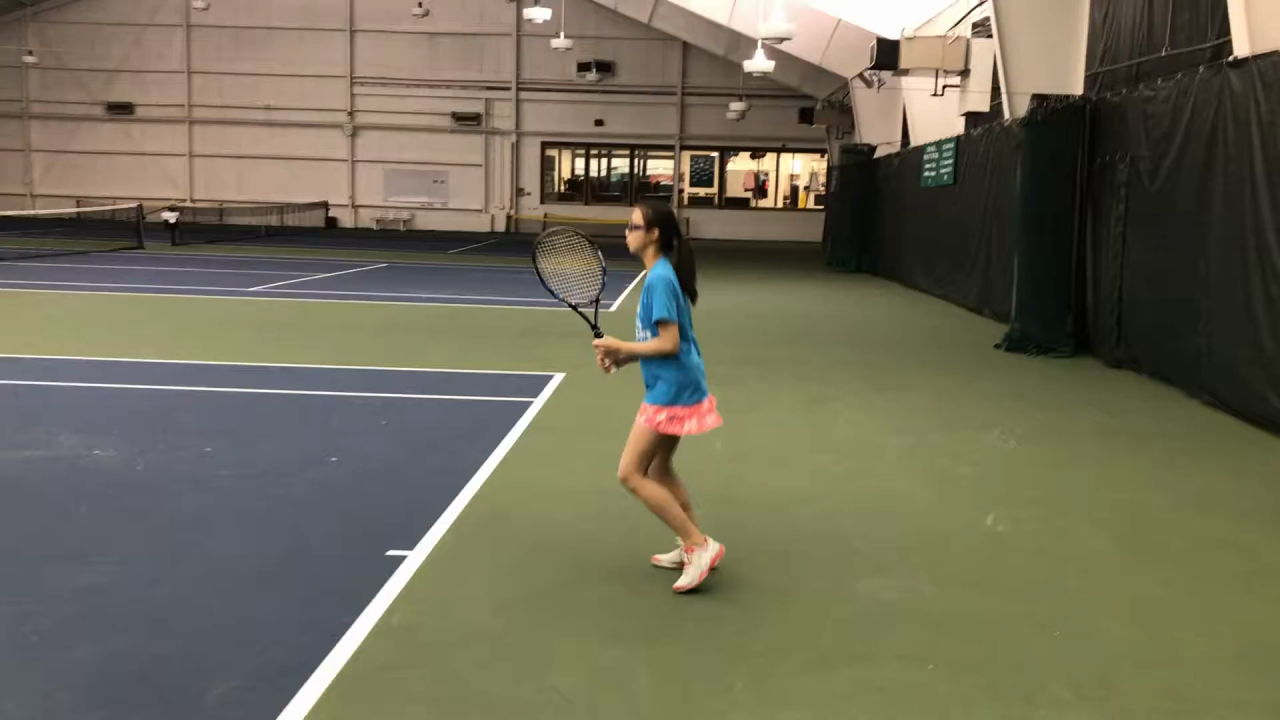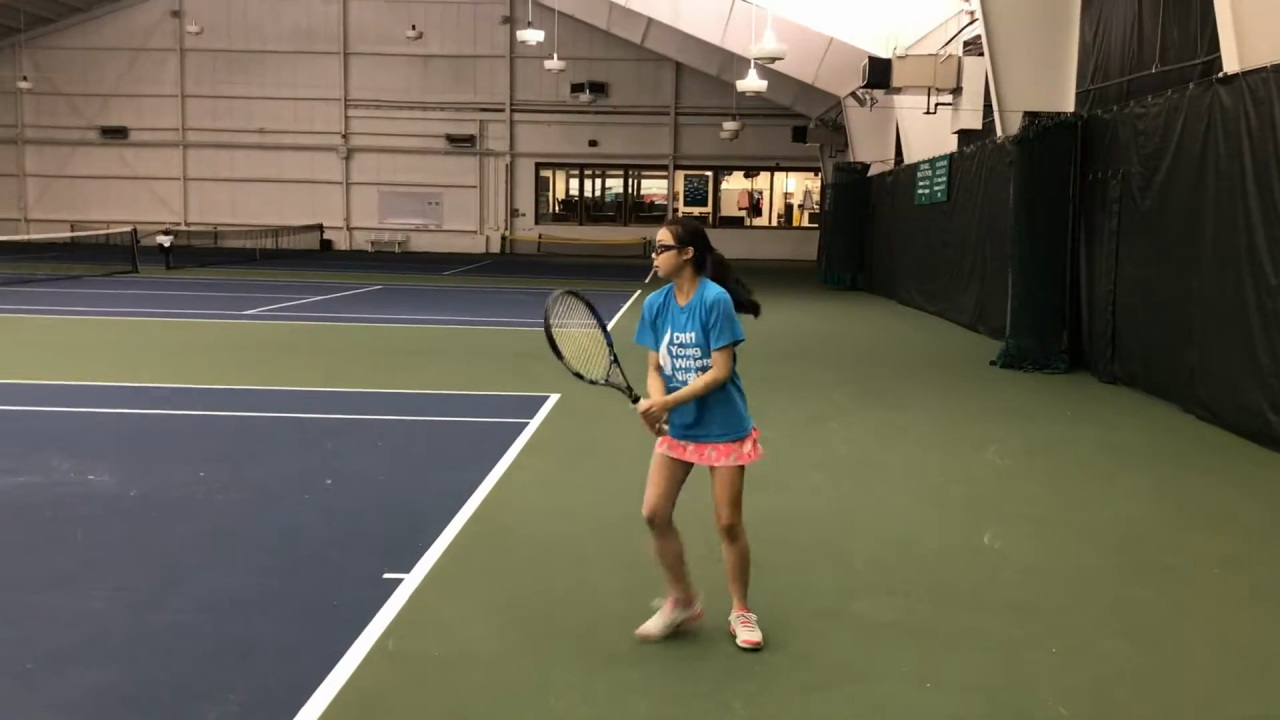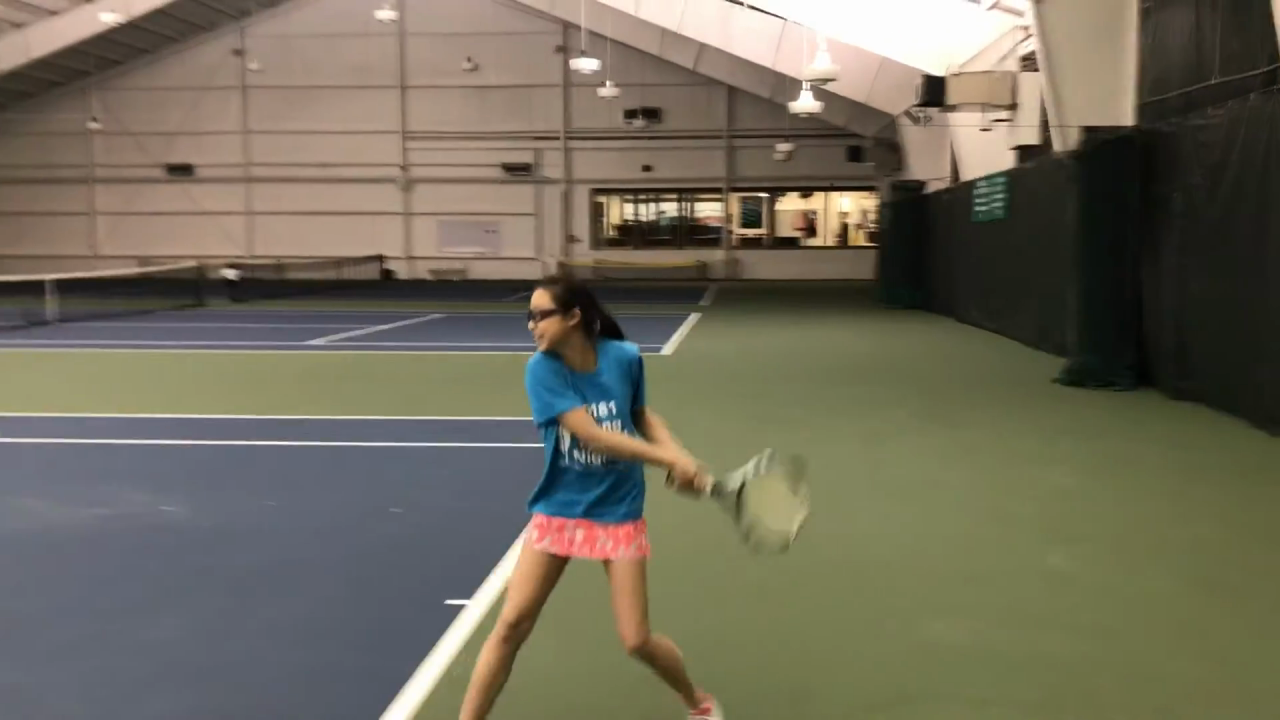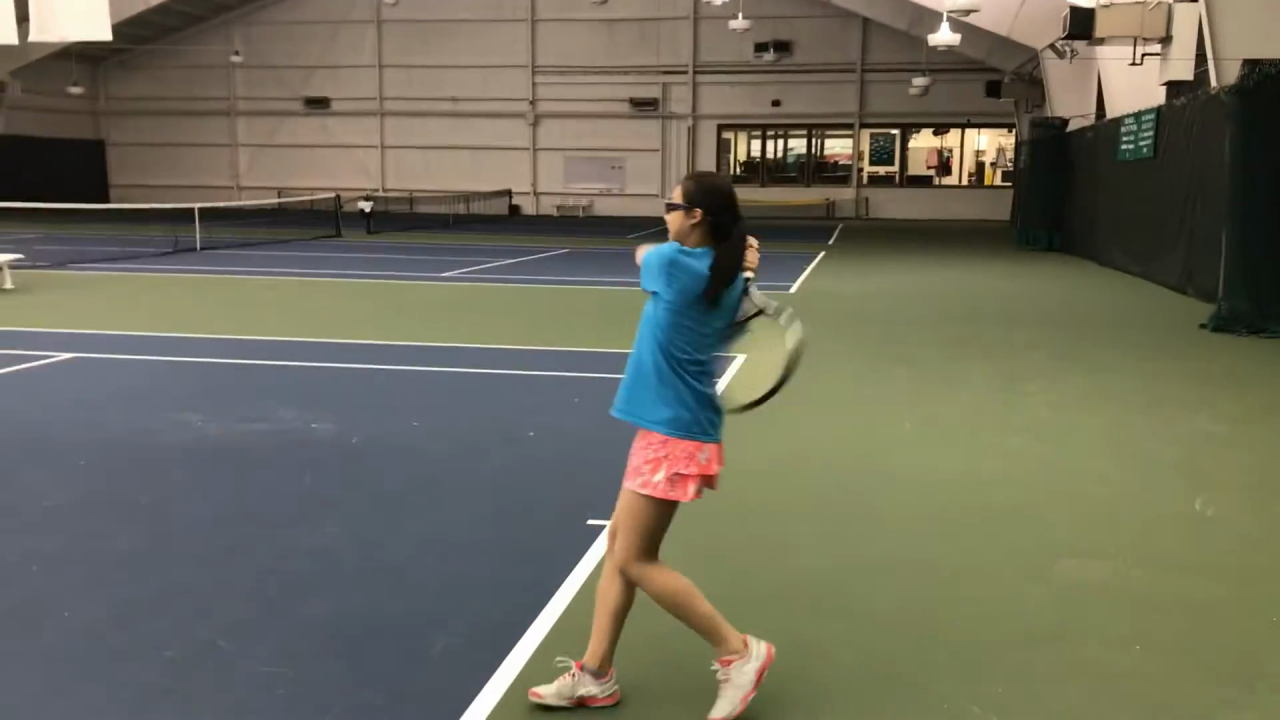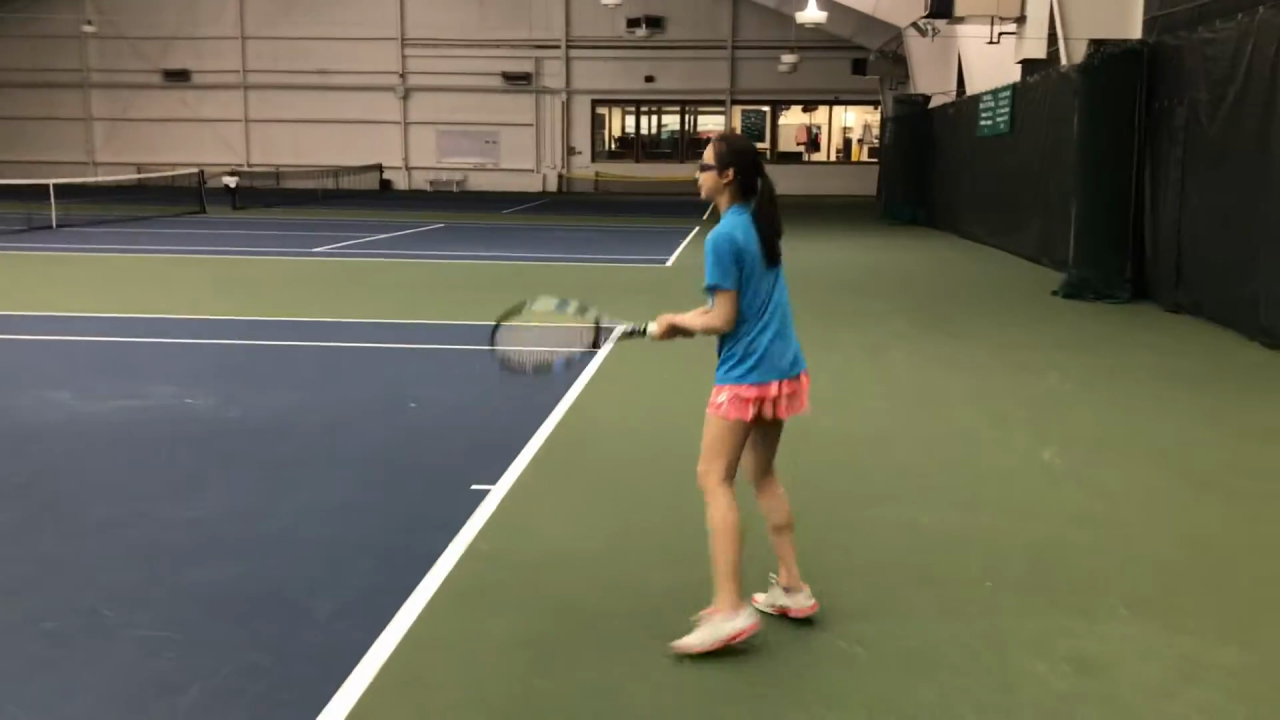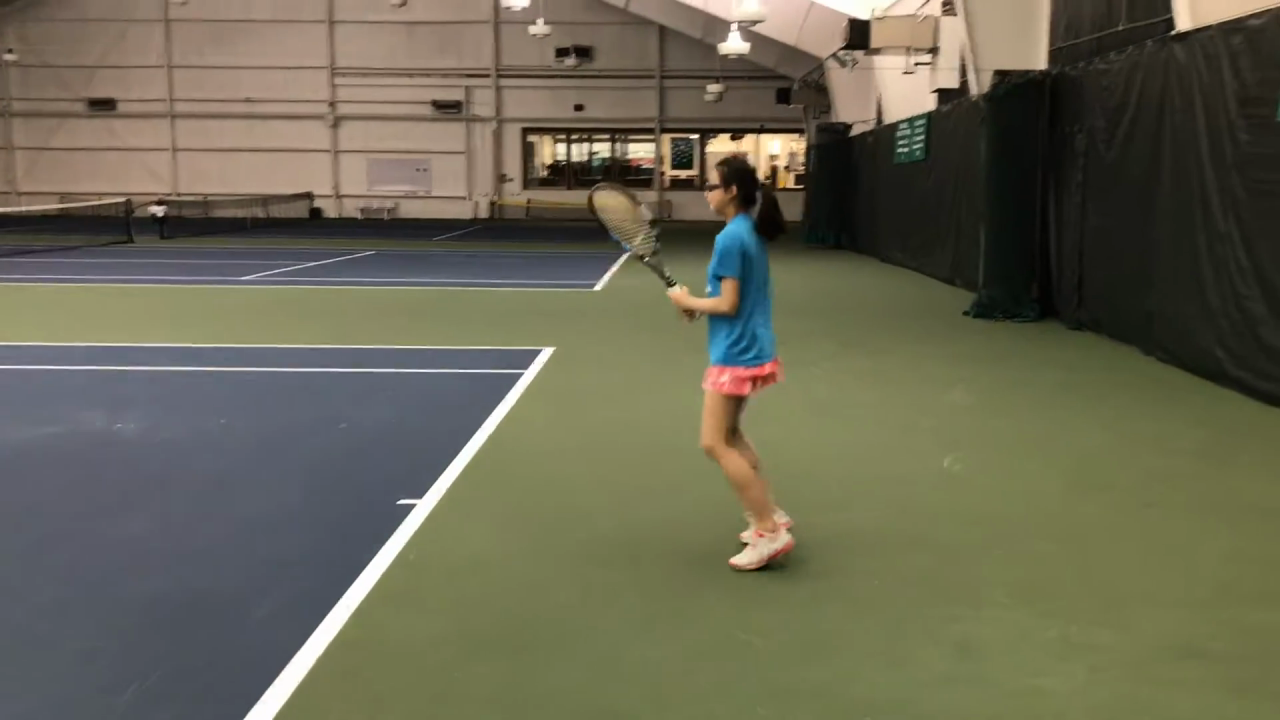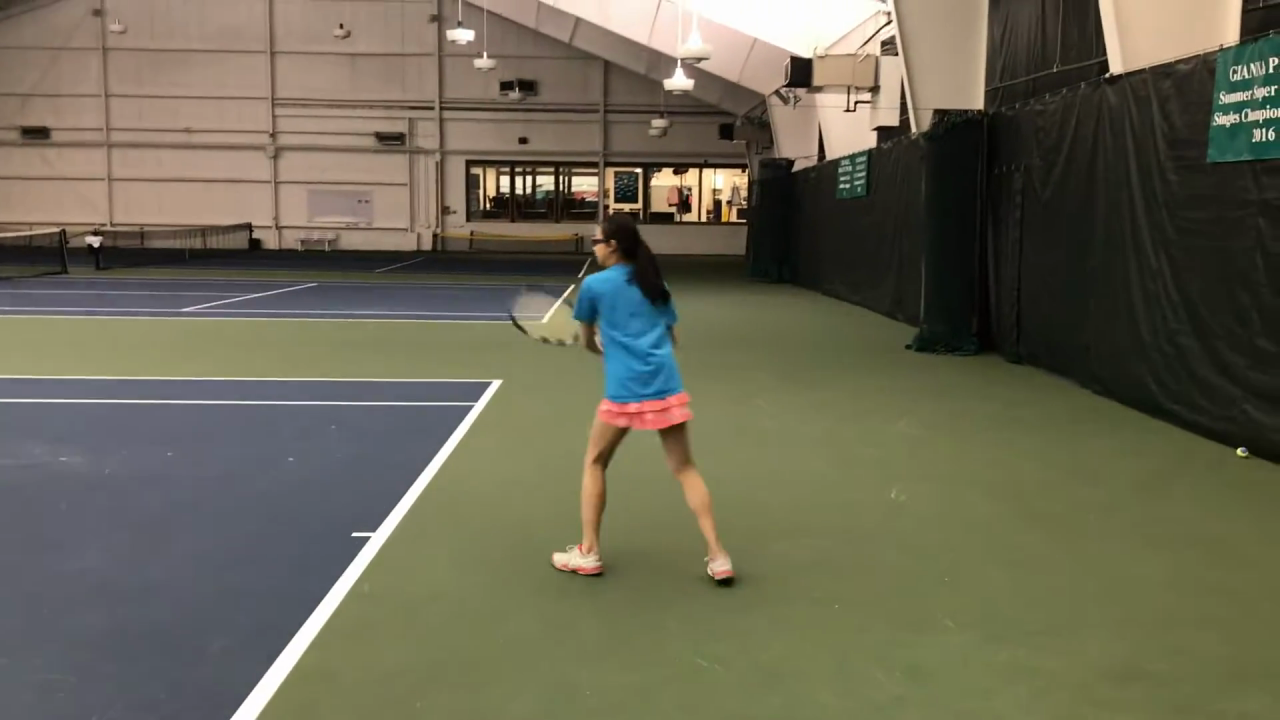
dt=0.7s
person 1, frame 1
left shoulder: (658, 280)
right shoulder: (659, 276)
left elbow: (668, 344)
left wrist: (620, 349)
right wrist: (620, 354)
left hip: (670, 393)
right hip: (677, 389)
left knee: (631, 474)
right knee: (657, 468)
left ankle: (700, 545)
right ankle: (690, 545)
person 1, frame 2
left shoulder: (715, 299)
right shoulder: (655, 304)
left elbow: (721, 372)
right elbow: (655, 368)
left wrist: (668, 403)
right wrist: (655, 401)
left hip: (724, 429)
right hip: (677, 429)
left knee: (728, 523)
right knee: (654, 513)
left ankle: (740, 611)
right ankle: (680, 602)
person 1, frame 3
left shoulder: (625, 359)
right shoulder: (541, 372)
right elbow: (590, 435)
left wrist: (678, 454)
right wrist: (667, 459)
left hip: (618, 517)
right hip: (557, 514)
left knee: (636, 639)
right knee: (511, 625)
person 1, frame 4
left shoulder: (672, 263)
right shoulder: (728, 282)
left elbow: (644, 254)
left wrist: (707, 250)
right wrist: (731, 250)
left hip: (672, 434)
right hip: (675, 430)
left knee: (635, 560)
right knee: (619, 546)
left ankle: (739, 653)
right ankle: (594, 674)
person 1, frame 5
left shoulder: (722, 238)
right shoulder: (760, 226)
left elbow: (723, 321)
left wrist: (677, 323)
right wrist: (691, 318)
left hip: (745, 375)
right hip: (780, 368)
left knee: (713, 479)
right knee: (762, 474)
left ankle: (727, 610)
right ankle: (792, 587)
person 1, frame 6
left shoulder: (730, 238)
right shoulder: (754, 231)
left elbow: (728, 305)
left wrist: (689, 301)
right wrist: (698, 301)
left hip: (735, 356)
right hip: (752, 350)
left knee: (714, 443)
right knee: (729, 434)
left ankle: (769, 532)
right ankle: (772, 516)
person 1, frame 7
left shoulder: (593, 284)
right shoulder: (654, 284)
left elbow: (588, 339)
left hip: (623, 393)
right hip: (667, 389)
left knee: (595, 463)
right knee: (684, 469)
left ankle: (588, 552)
right ankle: (718, 556)
